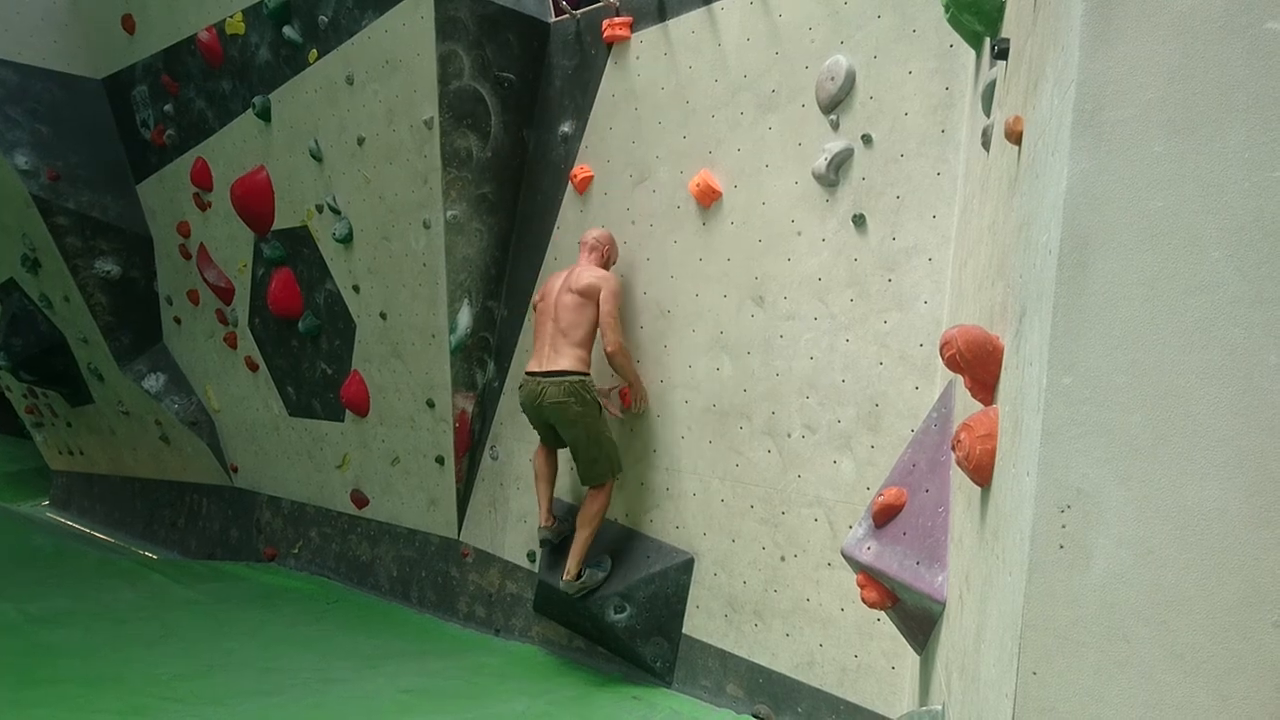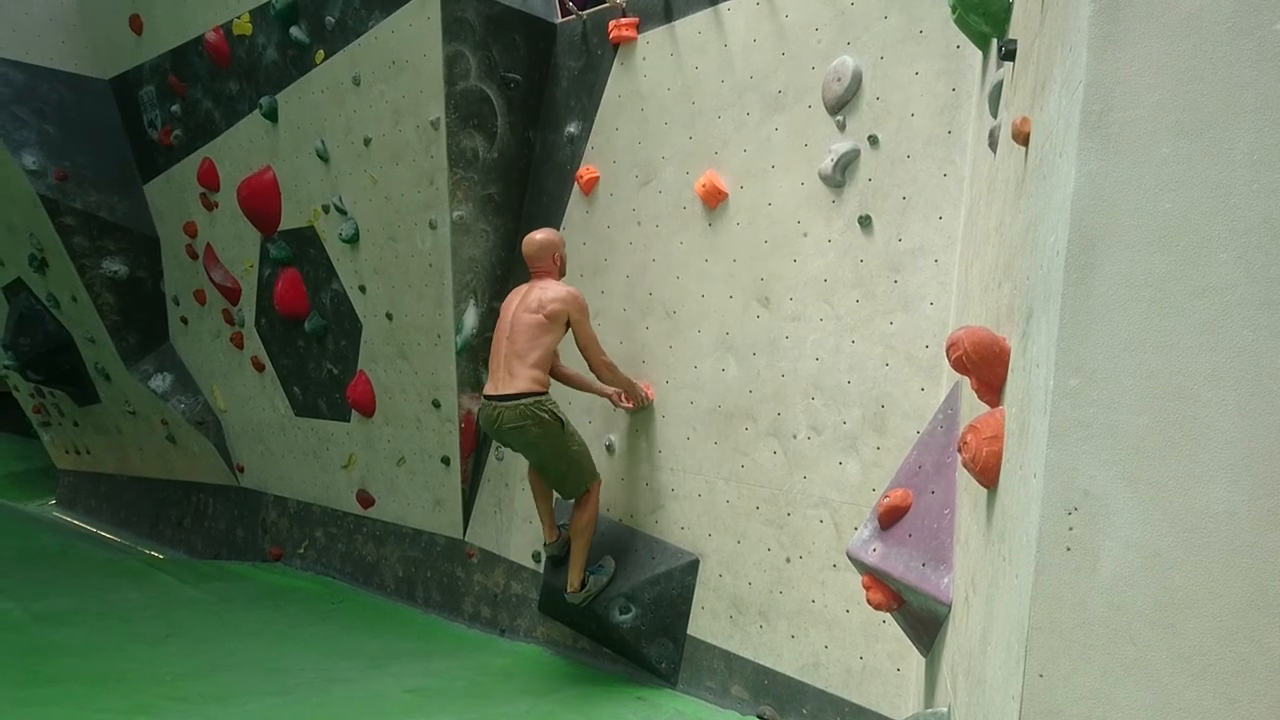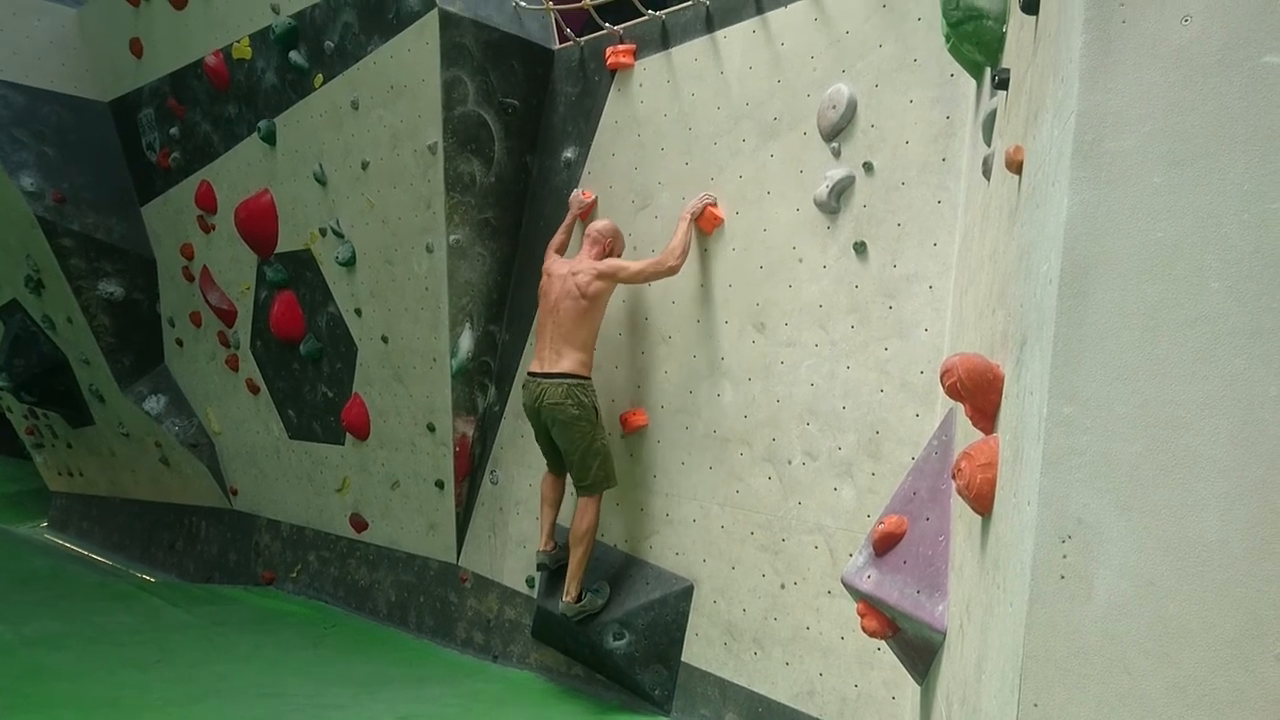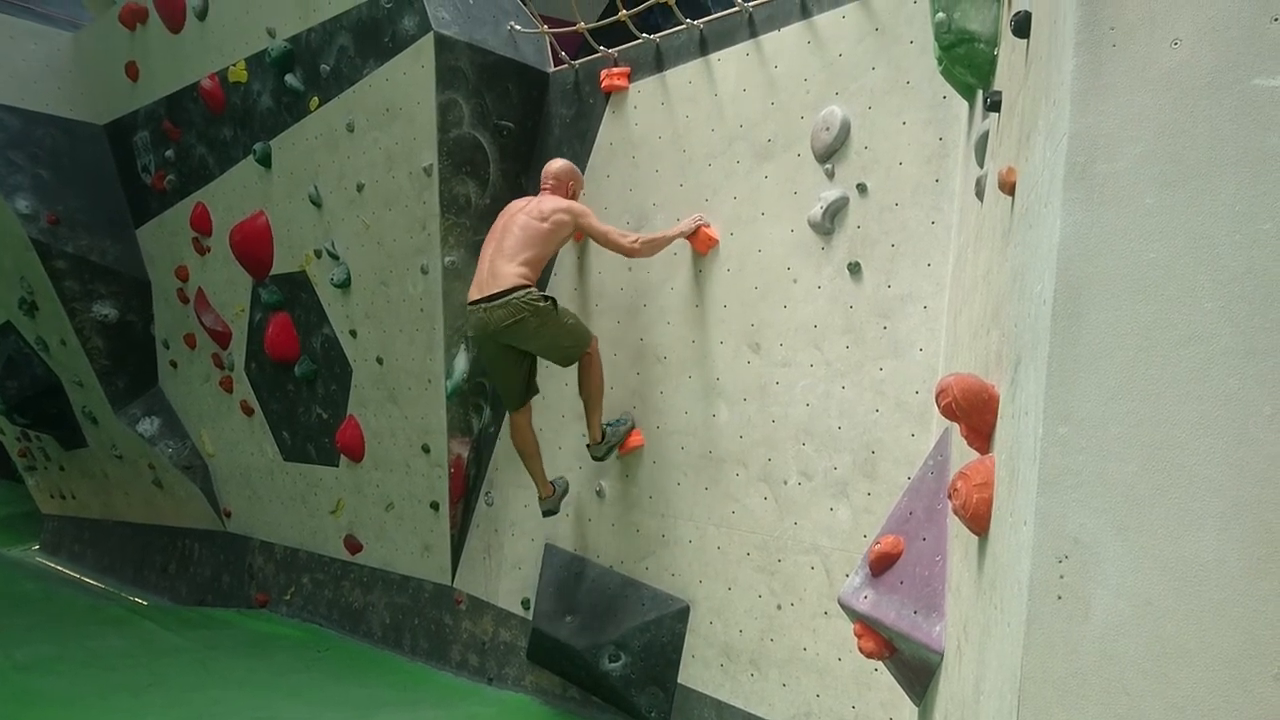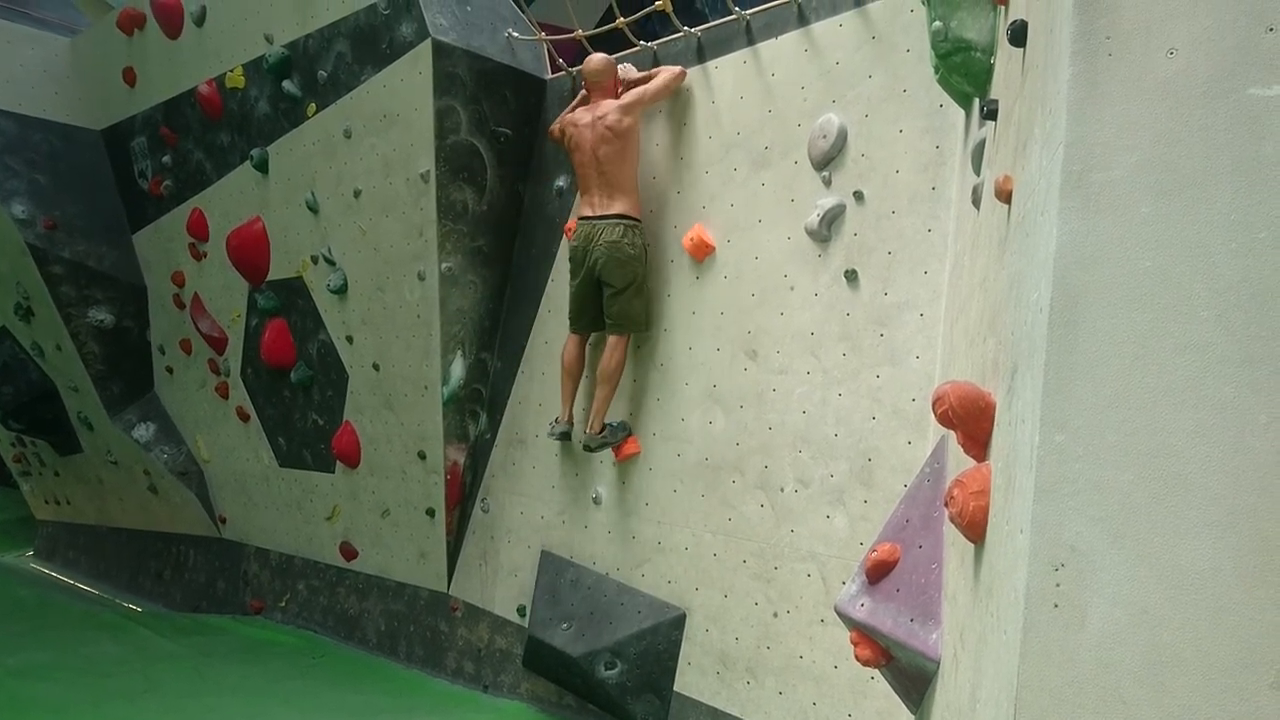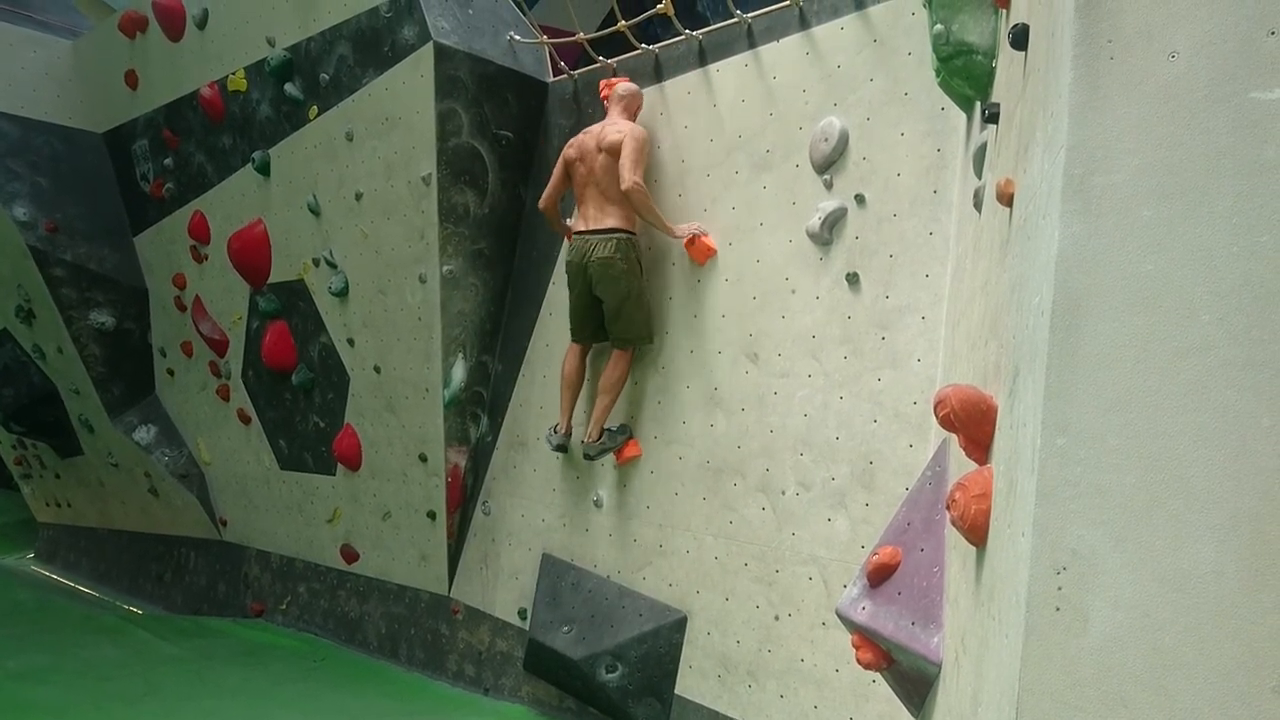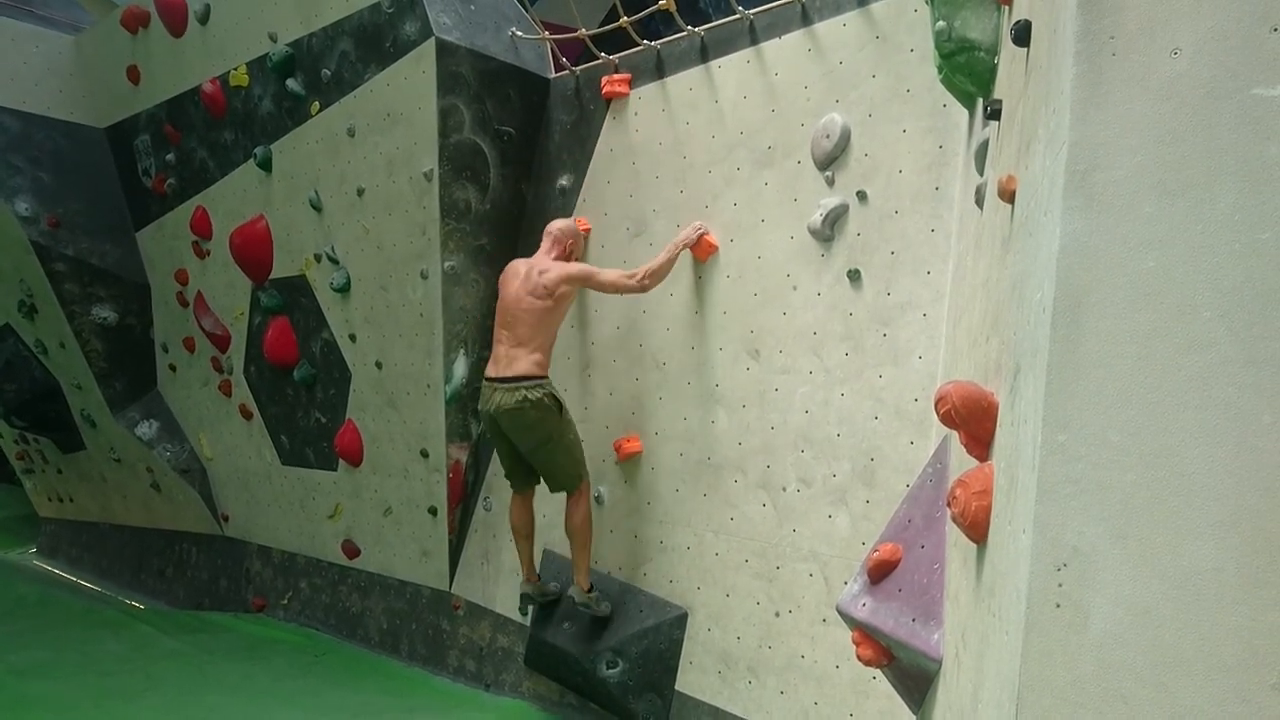
dt=0.7s
person 1, frame 1
left shoulder: (548, 284)
right shoulder: (604, 280)
right elbow: (613, 347)
right wrist: (636, 385)
left hip: (529, 385)
right hip: (567, 386)
left knee: (547, 442)
right knee: (601, 480)
left ankle: (547, 524)
right ankle: (574, 574)
person 1, frame 2
left shoulder: (514, 298)
right shoulder: (566, 296)
right elbow: (600, 365)
left wrist: (606, 393)
right wrist: (632, 387)
left hip: (489, 411)
right hip: (526, 410)
left knee: (542, 454)
right knee: (588, 488)
left ankle: (553, 539)
right ankle: (577, 583)
person 1, frame 3
left shoulder: (552, 267)
right shoulder: (602, 271)
right elbow: (668, 264)
left wrist: (572, 215)
right wrist: (688, 216)
left hip: (532, 387)
right hip: (568, 390)
left knee: (556, 468)
right knee: (591, 490)
left ankle: (547, 547)
right ankle: (573, 596)
person 1, frame 4
left shoulder: (516, 206)
right shoulder: (568, 209)
right elbow: (631, 246)
right wrist: (678, 231)
left hip: (478, 314)
right hip: (515, 304)
left knee: (518, 407)
right knee: (588, 348)
left ankle: (545, 492)
right ankle: (597, 435)
person 1, frame 5
left shoulder: (571, 124)
right shoulder: (626, 107)
left elbow: (554, 129)
right elbow: (676, 73)
left wrist: (585, 94)
right wrist: (635, 77)
left hip: (584, 233)
right hip: (621, 233)
left knee: (578, 331)
right knee: (618, 333)
left ankle: (564, 418)
right ankle: (596, 428)
person 1, frame 6
left shoulder: (575, 143)
right shoulder: (633, 132)
left elbow: (546, 204)
right elbow: (630, 185)
right wrist: (671, 229)
left hip: (579, 247)
right hip: (615, 246)
left knee: (579, 342)
right knee: (623, 345)
left ankle: (561, 428)
right ankle: (595, 435)
person 1, frame 7
left shoulder: (513, 271)
right shoulder: (567, 273)
right elbow: (641, 281)
left wrist: (558, 236)
right wrist: (681, 242)
left hip: (492, 395)
right hip: (529, 396)
left knee: (522, 491)
right knee: (577, 486)
left ankle: (529, 582)
right ankle: (582, 590)
